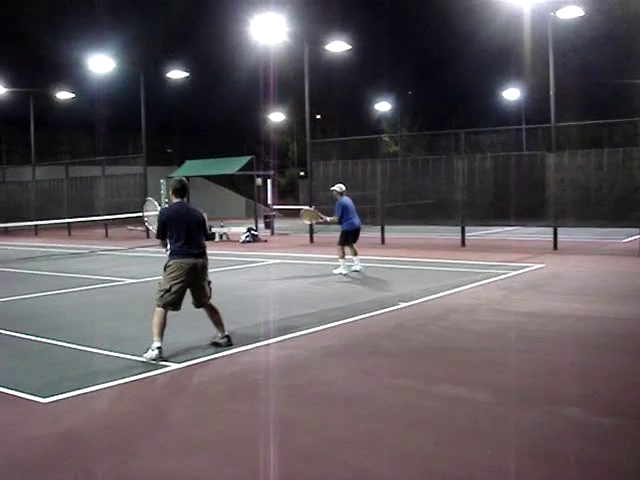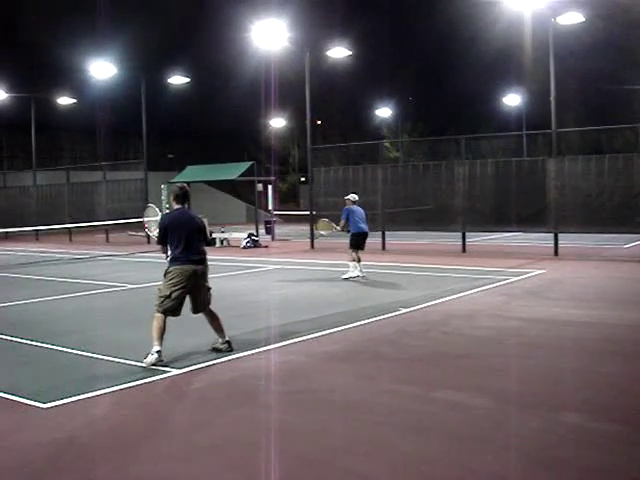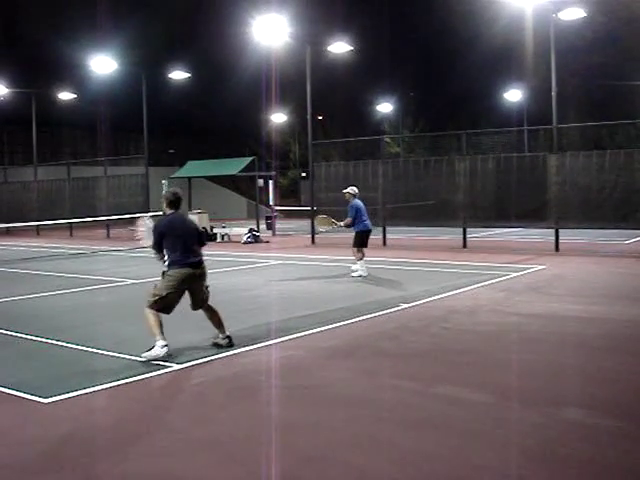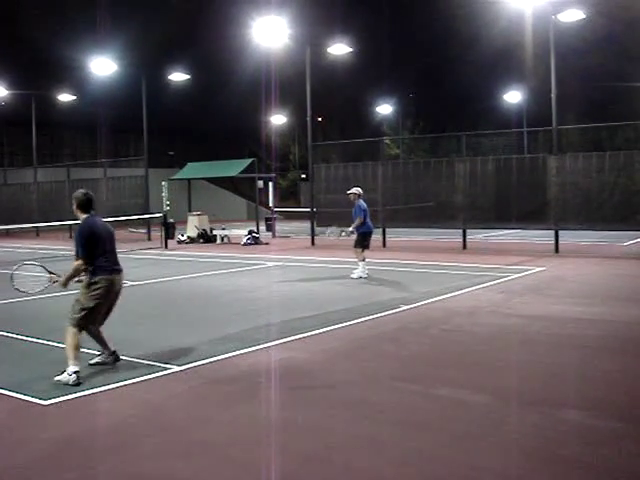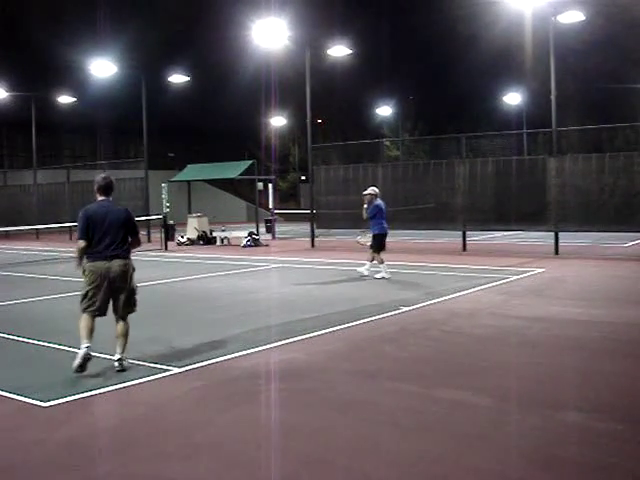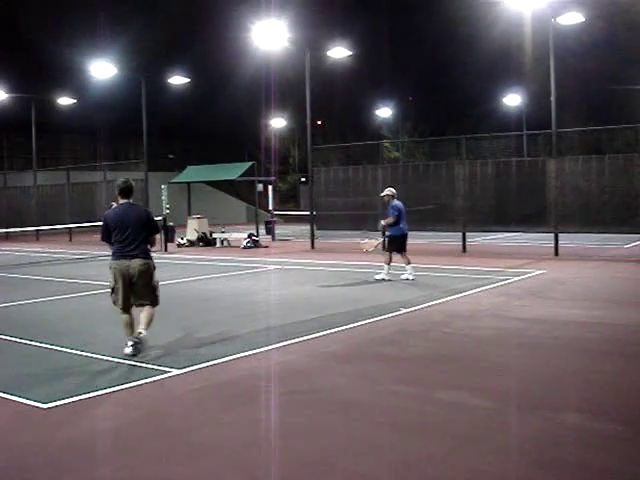
dt=0.7s
person 1, frame 1
left shoulder: (165, 213)
right shoulder: (197, 213)
left elbow: (163, 243)
right elbow: (204, 238)
left hip: (179, 261)
right hip: (199, 260)
left knee: (161, 305)
right knee: (205, 302)
left ankle: (157, 347)
right ankle: (223, 336)
person 1, frame 2
left shoulder: (166, 219)
right shoulder: (198, 220)
left elbow: (164, 249)
left hip: (179, 268)
right hip: (200, 266)
left knee: (161, 311)
right knee: (205, 308)
left ankle: (156, 351)
right ankle: (224, 341)
person 1, frame 3
left shoulder: (161, 224)
right shoulder: (190, 223)
left elbow: (159, 254)
left hip: (177, 271)
right hip: (198, 268)
left knee: (151, 308)
right knee: (204, 304)
left ankle: (160, 345)
right ankle: (224, 336)
person 1, frame 4
left shoulder: (84, 228)
right shoulder: (103, 225)
left elbow: (81, 263)
left wrist: (65, 280)
right wrist: (85, 272)
left hip: (100, 280)
right hip: (116, 278)
left knee: (75, 325)
right knee: (89, 322)
left ankle: (73, 371)
right ankle: (109, 353)
person 1, frame 5
left shoulder: (88, 212)
right shoulder: (124, 212)
left elbow: (82, 245)
right elbow: (136, 242)
left wrist: (80, 261)
left hip: (96, 266)
right hip: (121, 265)
left knee: (88, 312)
right knee: (121, 315)
left ankle: (85, 348)
right ankle: (119, 358)
person 1, frame 6
left shoulder: (110, 215)
right shoulder: (144, 213)
left elbow: (109, 242)
right elbow: (153, 242)
left hip: (119, 263)
right hip: (142, 262)
left knee: (125, 307)
right knee: (149, 304)
left ankle: (131, 343)
right ankle: (141, 333)
